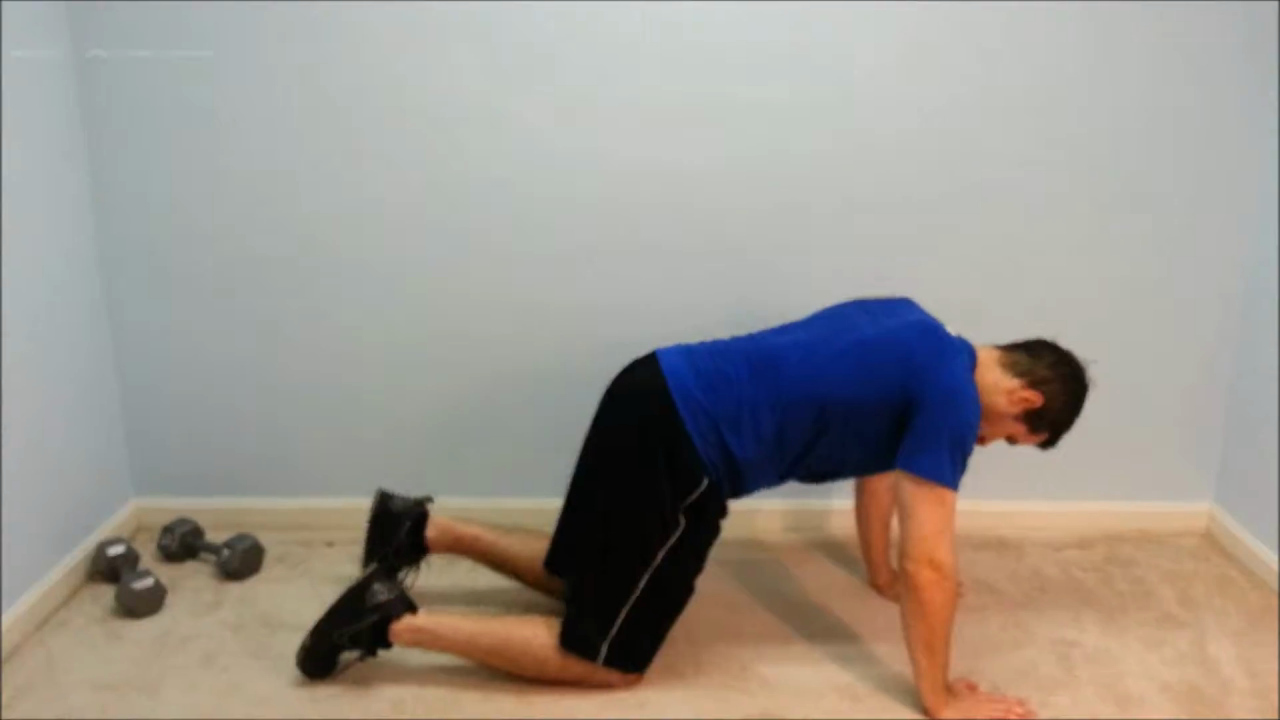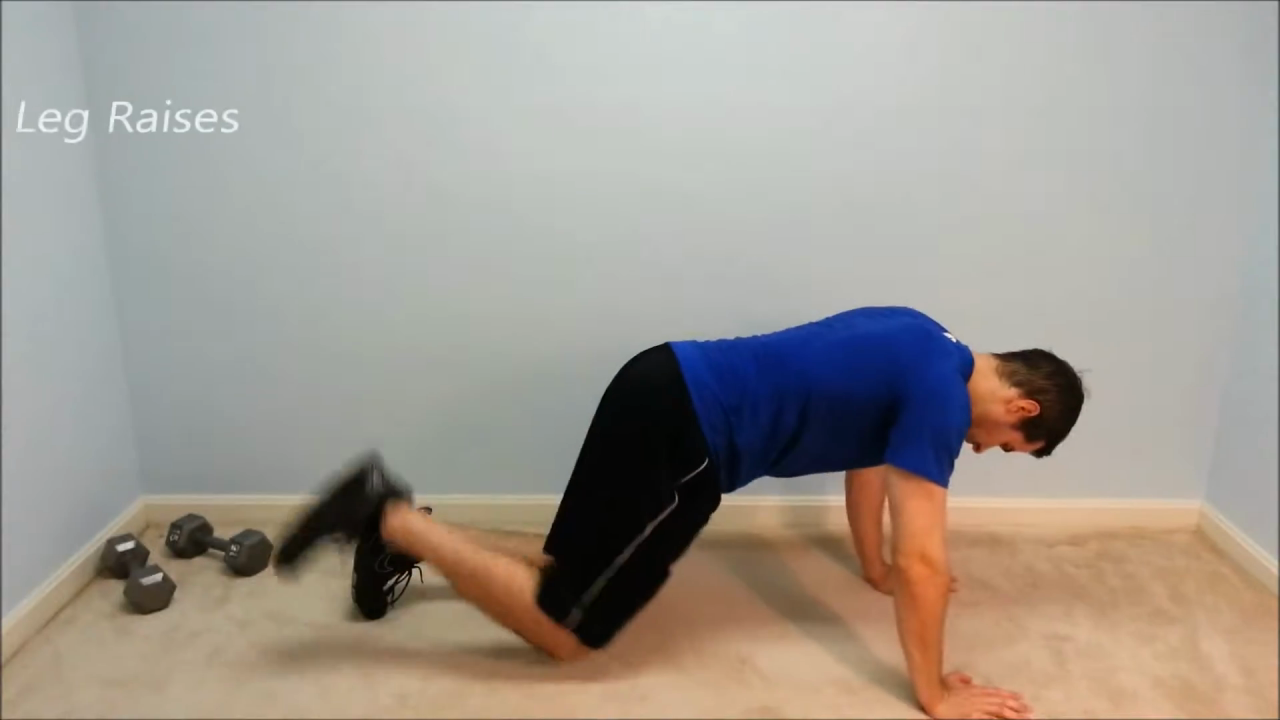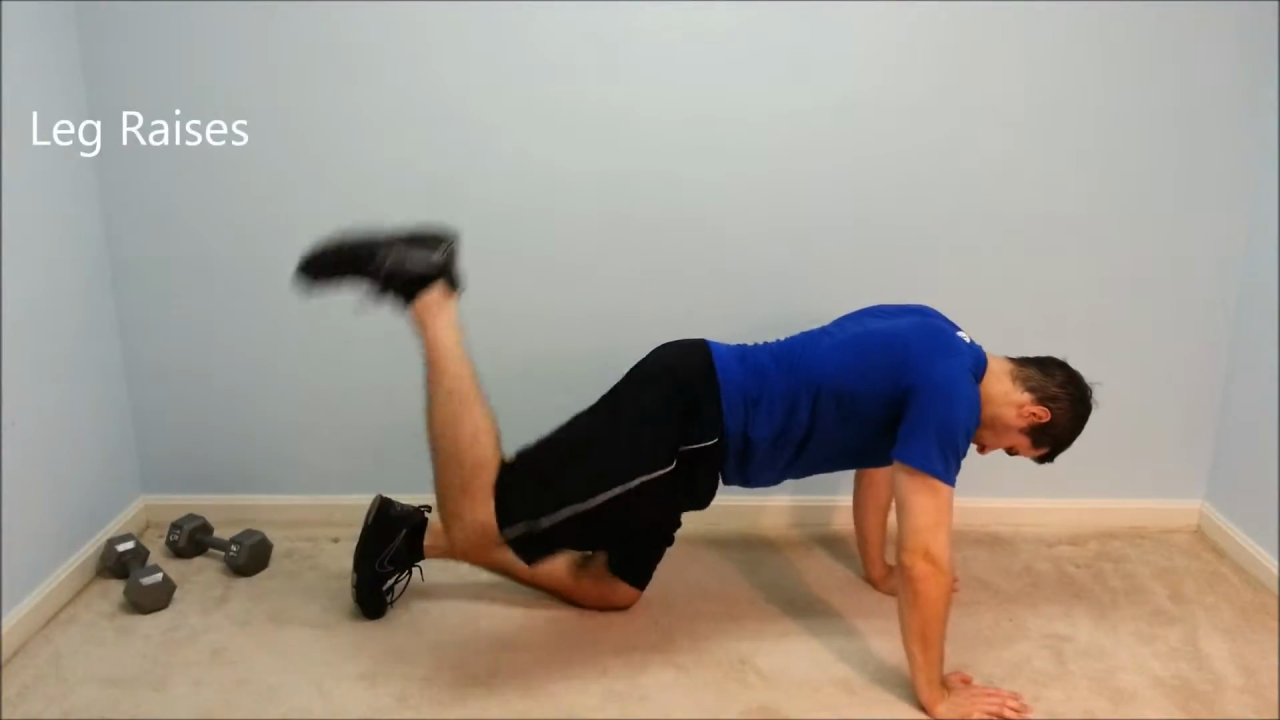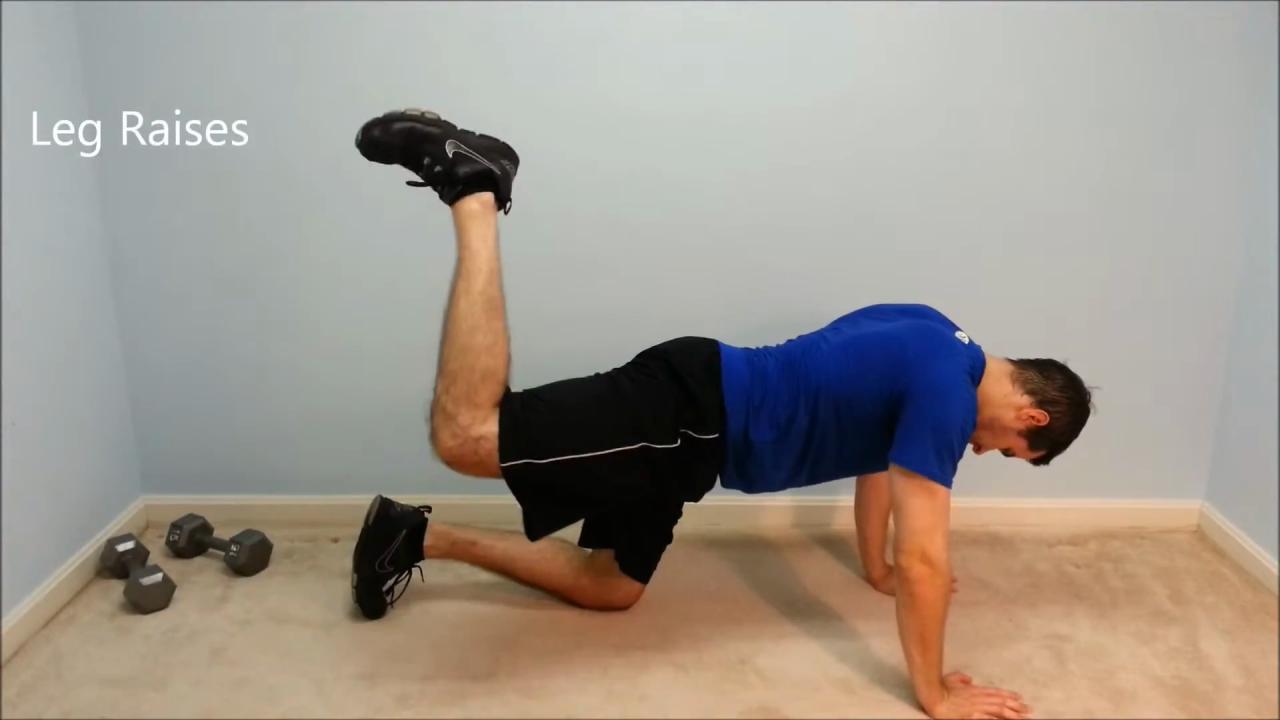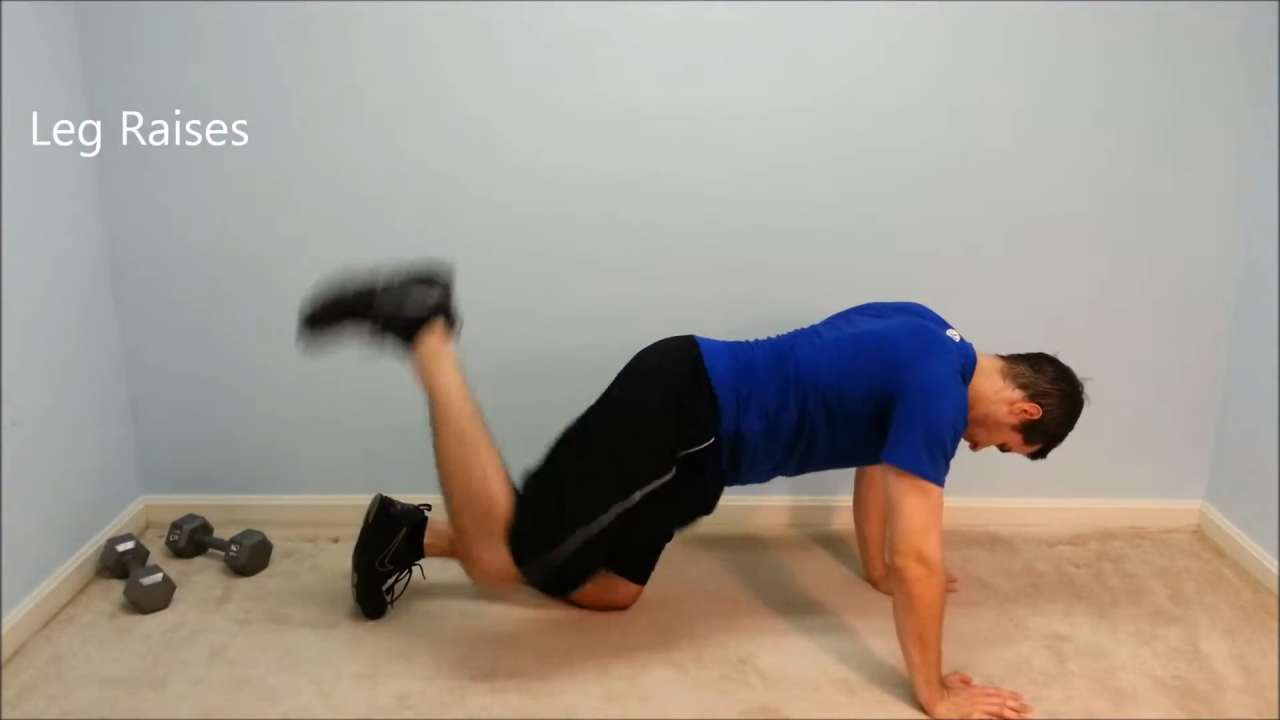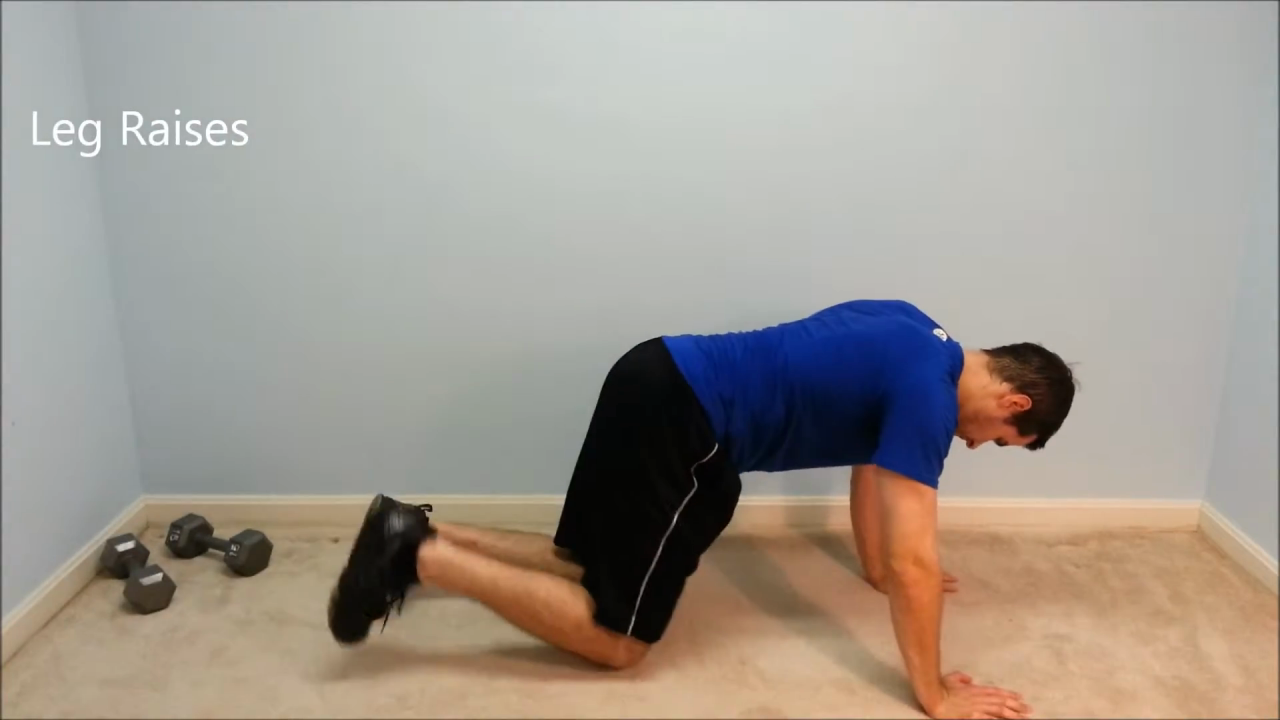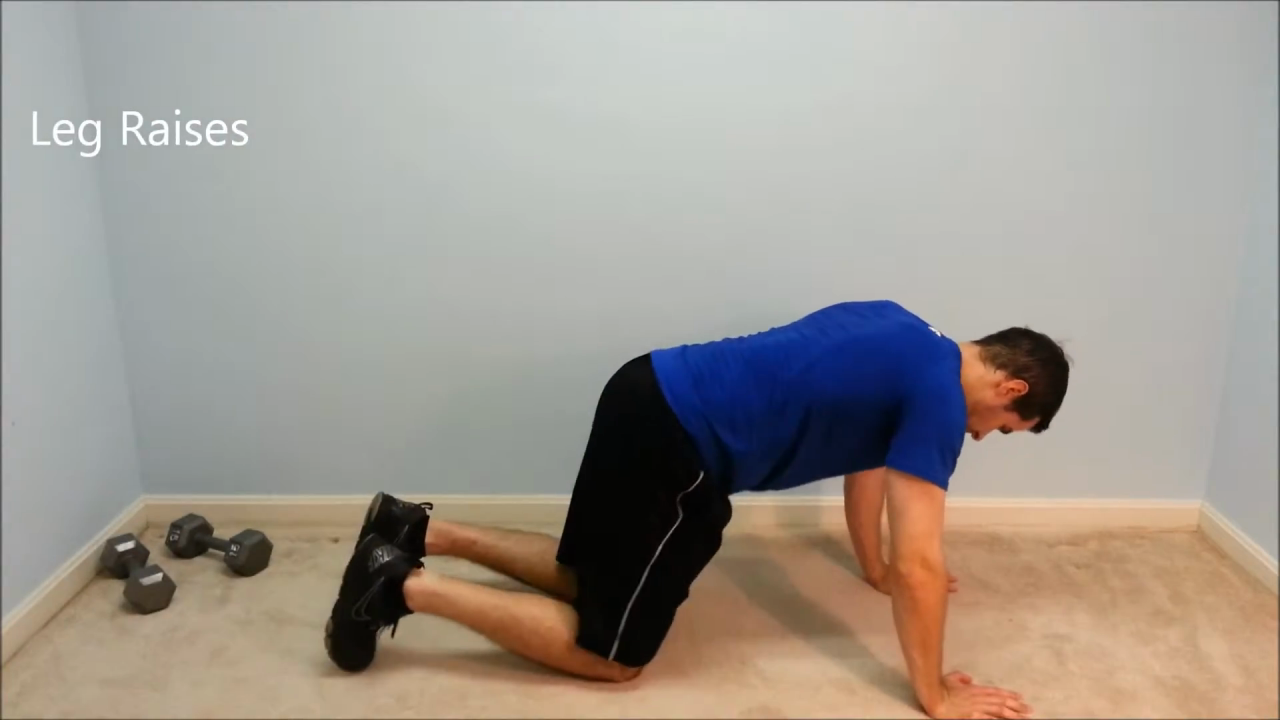
dt=0.3s
person 1, frame 1
left shoulder: (921, 342)
right shoulder: (951, 395)
left elbow: (875, 454)
right elbow: (930, 568)
left wrist: (881, 571)
left hip: (658, 400)
right hip: (672, 447)
left knee: (589, 574)
left ankle: (425, 527)
right ankle: (399, 621)
person 1, frame 2
left shoulder: (921, 349)
right shoulder: (942, 394)
left elbow: (868, 451)
right elbow: (922, 561)
left wrist: (873, 567)
left hip: (666, 394)
right hip: (675, 430)
left knee: (587, 571)
right knee: (567, 625)
left ankle: (408, 527)
right ankle: (391, 519)
person 1, frame 3
left shoulder: (935, 345)
right shoulder: (951, 398)
left elbow: (872, 455)
right elbow: (927, 561)
left wrist: (875, 565)
left hip: (693, 406)
right hip: (688, 420)
left knee: (606, 585)
right knee: (480, 516)
left ankle: (413, 534)
right ankle: (430, 286)
person 1, frame 4
left shoulder: (933, 346)
right shoulder: (948, 394)
left elbow: (878, 453)
right elbow: (923, 561)
left wrist: (873, 565)
left hip: (692, 410)
right hip: (686, 409)
left knee: (608, 587)
right knee: (466, 434)
left ankle: (421, 536)
right ankle: (477, 194)
person 1, frame 5
left shoulder: (926, 339)
right shoulder: (938, 392)
left elbow: (872, 450)
right elbow: (918, 561)
left wrist: (874, 563)
left hip: (683, 392)
right hip: (678, 413)
left knee: (606, 588)
right knee: (502, 561)
left ankle: (415, 530)
right ankle: (428, 326)
person 1, frame 6
left shoulder: (916, 336)
right shoulder: (927, 392)
left elbow: (868, 452)
right elbow: (913, 561)
left wrist: (875, 565)
left hip: (662, 382)
right hip: (674, 420)
left knee: (588, 568)
right knee: (613, 639)
left ankle: (422, 536)
right ankle: (424, 553)
person 1, frame 7
left shoulder: (906, 337)
right shoulder: (939, 395)
left elbow: (864, 447)
right elbow: (920, 566)
left wrist: (871, 566)
left hip: (650, 397)
right hip: (669, 445)
left knee: (590, 577)
right knee: (609, 653)
left ankle: (421, 532)
right ankle: (409, 586)
